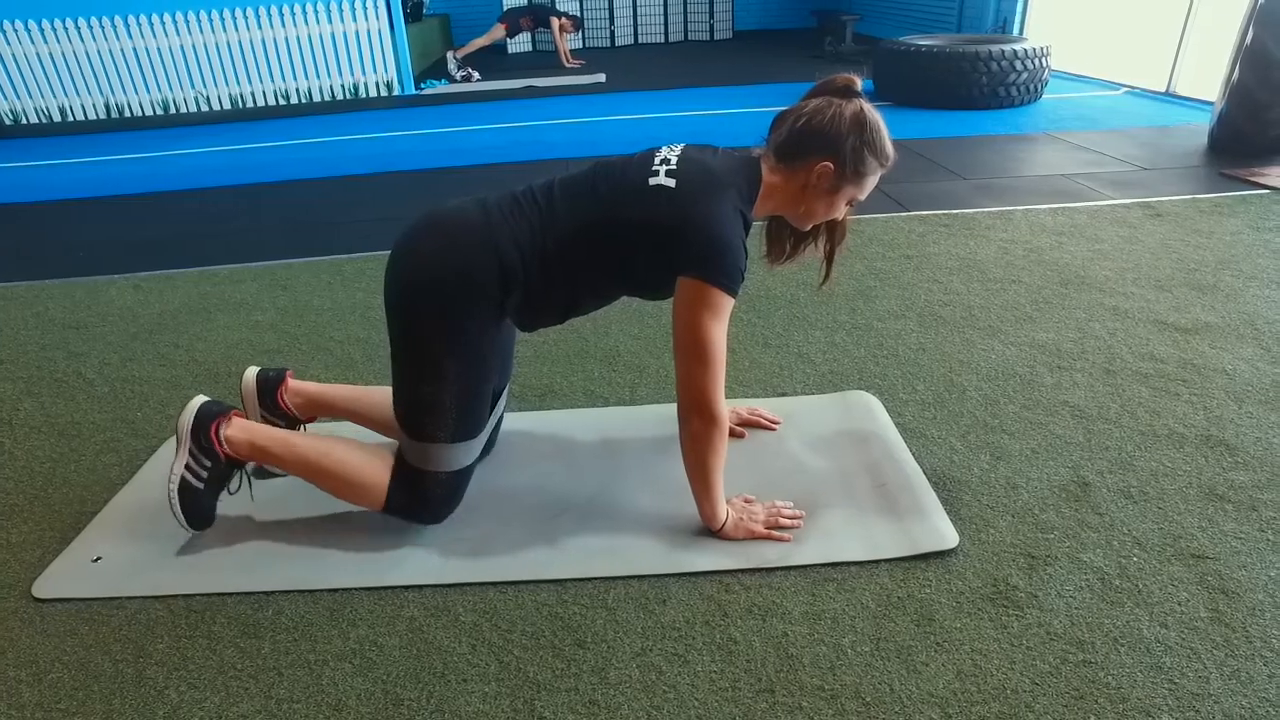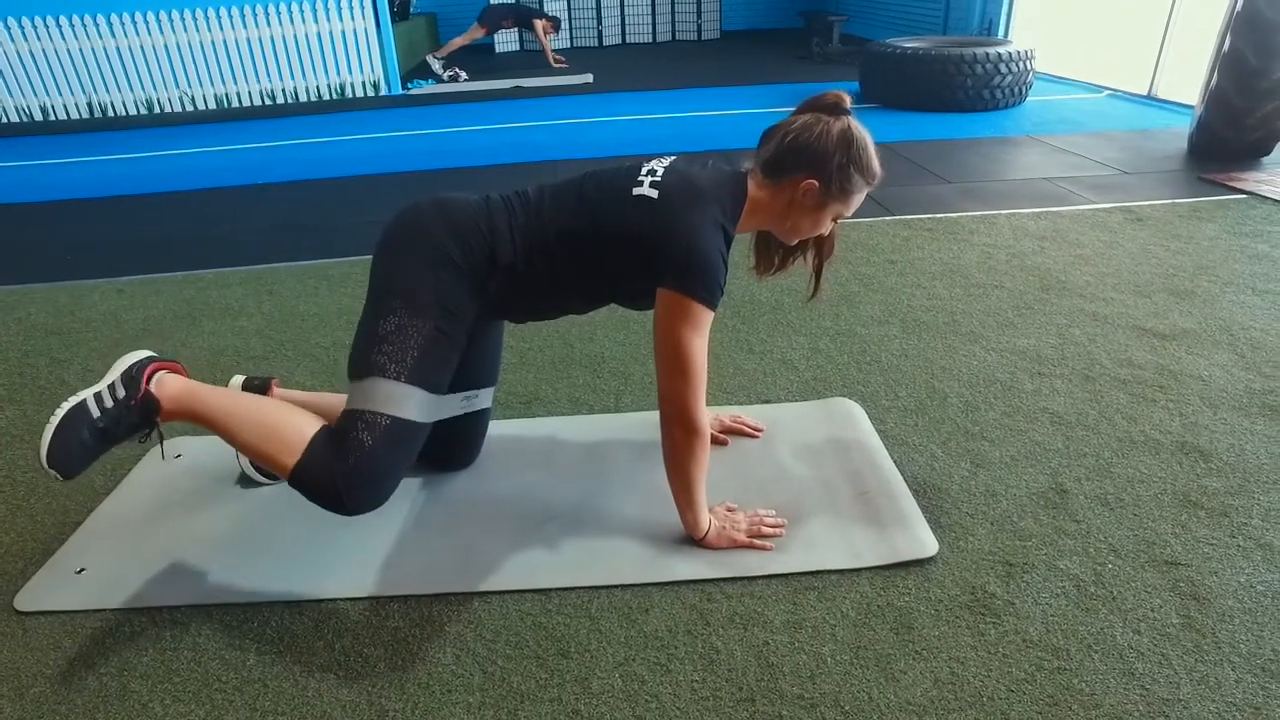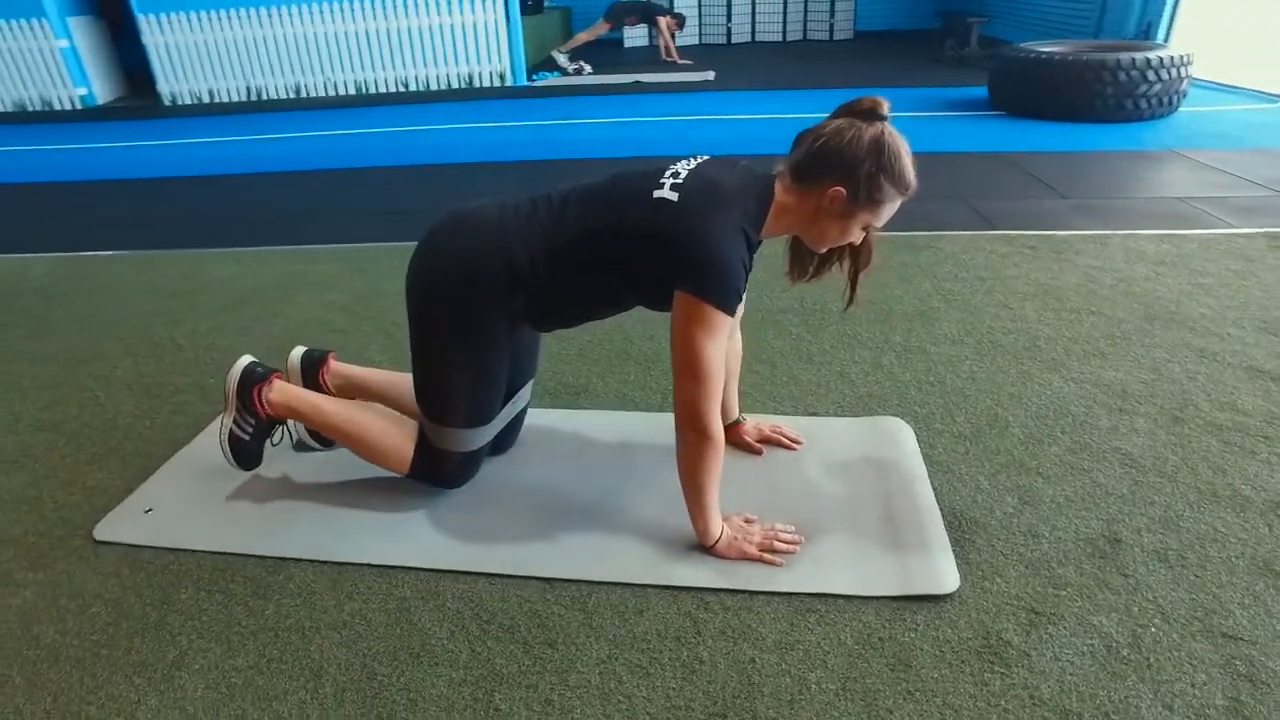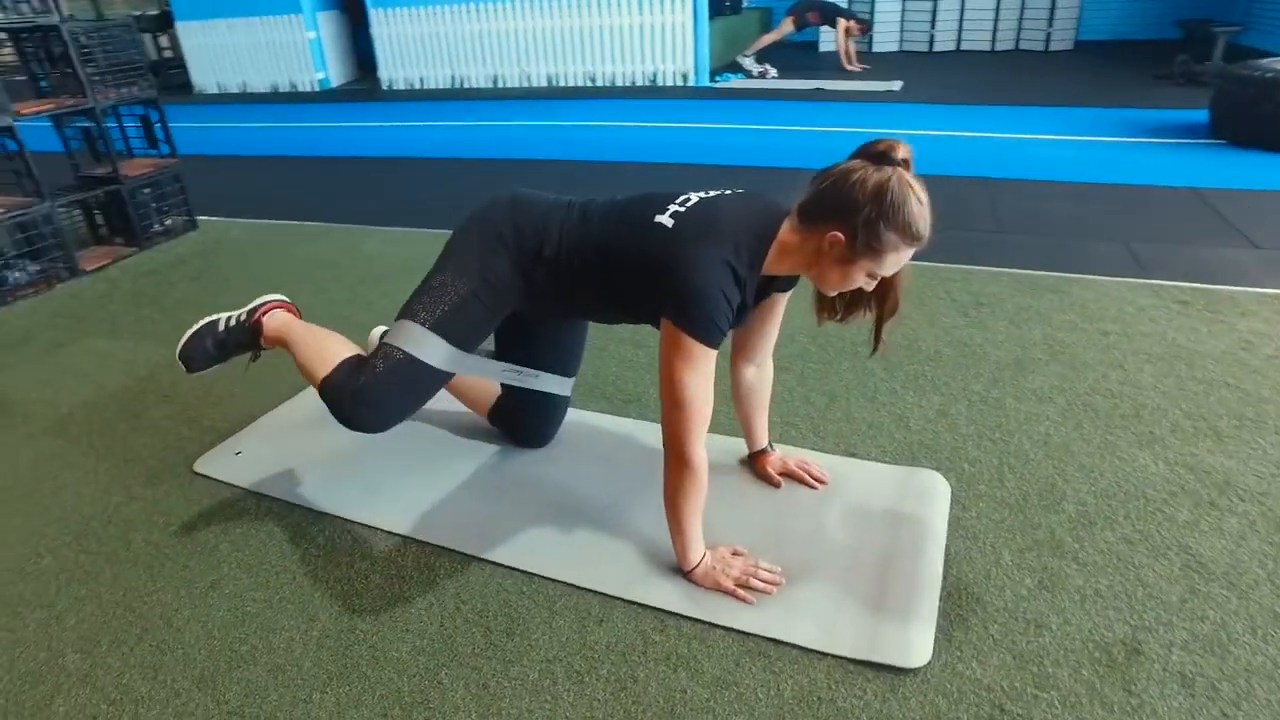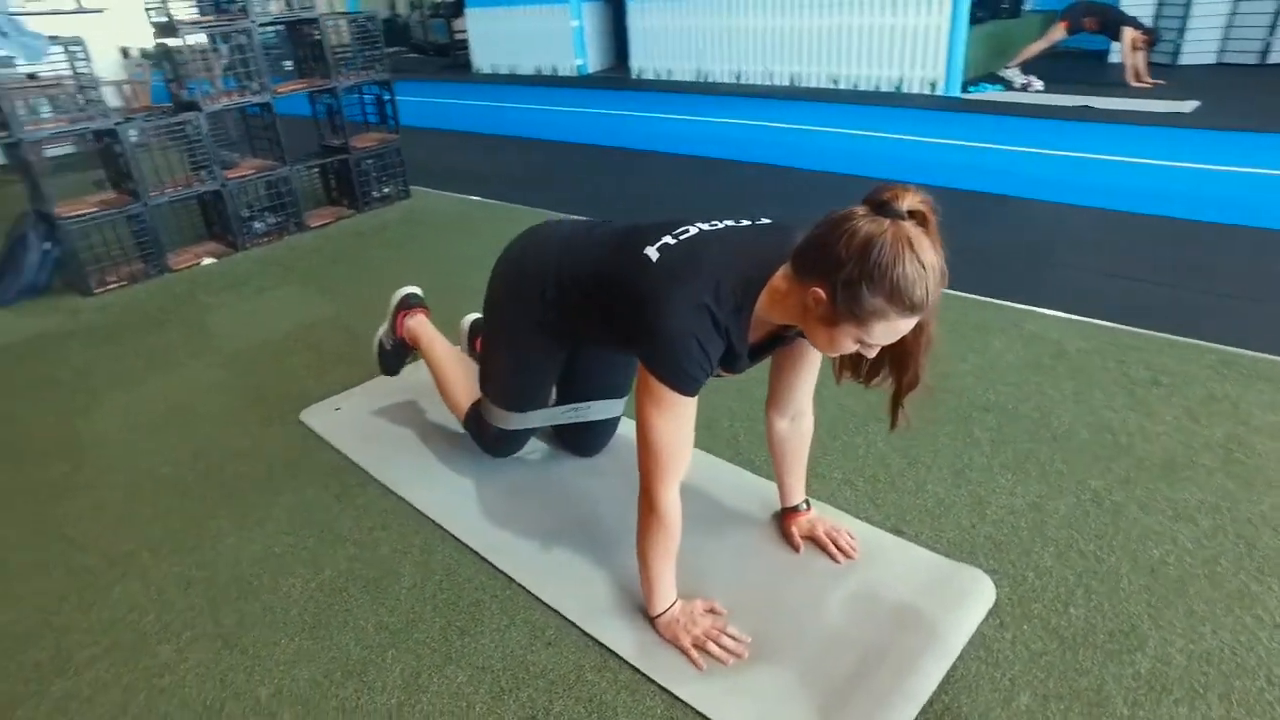
dt=1s
person 1, frame 1
left shoulder: (723, 171)
right shoulder: (716, 226)
right elbow: (699, 403)
left wrist: (713, 411)
right wrist: (718, 514)
left hip: (461, 255)
right hip: (455, 281)
left knee: (465, 433)
right knee: (429, 492)
left ankle: (287, 395)
right ankle: (231, 436)
person 1, frame 2
left shoulder: (715, 187)
right shoulder: (699, 238)
right elbow: (679, 412)
left wrist: (697, 419)
right wrist: (699, 522)
left hip: (463, 257)
right hip: (441, 263)
left knee: (453, 449)
right knee: (355, 477)
left ankle: (269, 398)
right ankle: (158, 390)
person 1, frame 3
left shoulder: (748, 192)
right shoulder: (717, 238)
left elbow: (724, 330)
right elbow: (695, 419)
left wrist: (735, 421)
right wrist: (712, 532)
left hip: (499, 263)
right hip: (468, 277)
left knee: (496, 433)
right knee: (449, 463)
left ankle: (325, 374)
right ankle: (273, 395)
person 1, frame 4
left shoulder: (778, 241)
right shoulder: (711, 270)
left elbow: (753, 361)
right elbow: (684, 444)
left wrist: (761, 449)
right wrist: (693, 559)
left hip: (551, 271)
right hip: (507, 253)
left knee: (531, 429)
right knee: (370, 401)
left ankle: (410, 350)
right ankle: (273, 323)
person 1, frame 5
left shoulder: (805, 277)
right shoulder: (688, 317)
left elbow: (790, 412)
right elbow: (660, 489)
left wrist: (794, 507)
right wrist: (663, 608)
left hip: (598, 291)
right hip: (537, 283)
left knee: (585, 442)
right knee: (500, 436)
left ankle: (487, 341)
right ankle: (413, 323)
